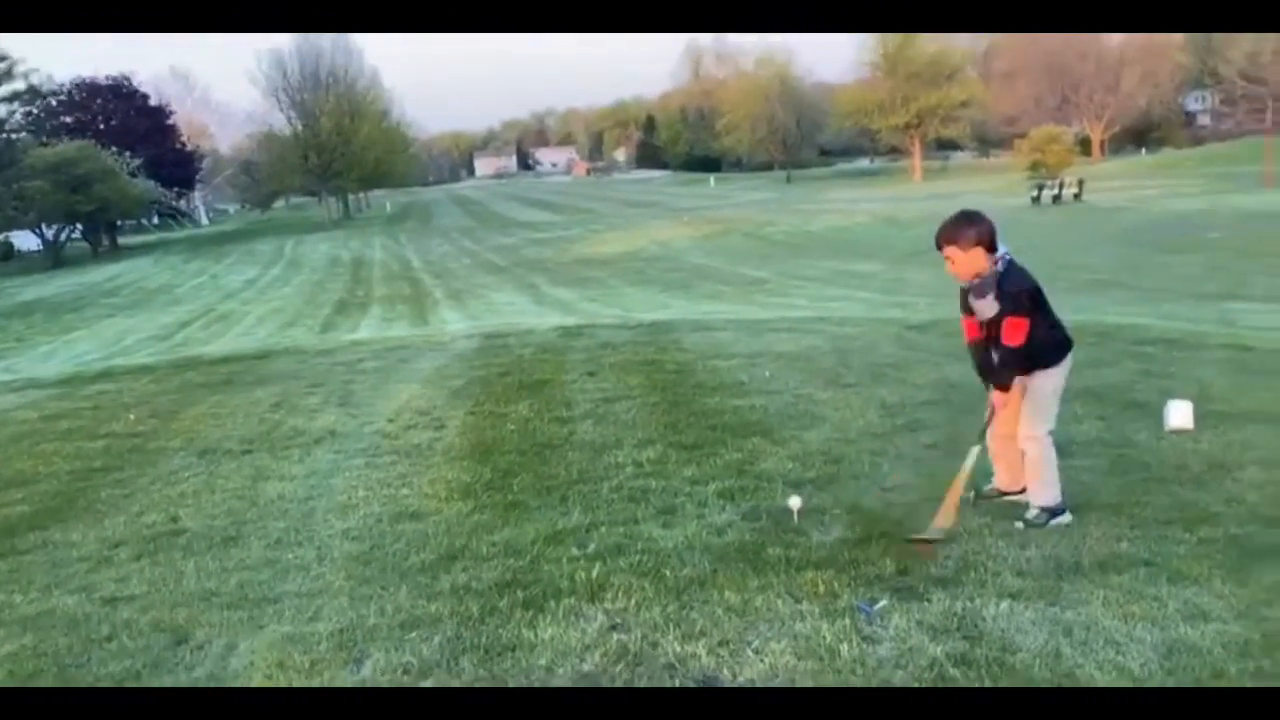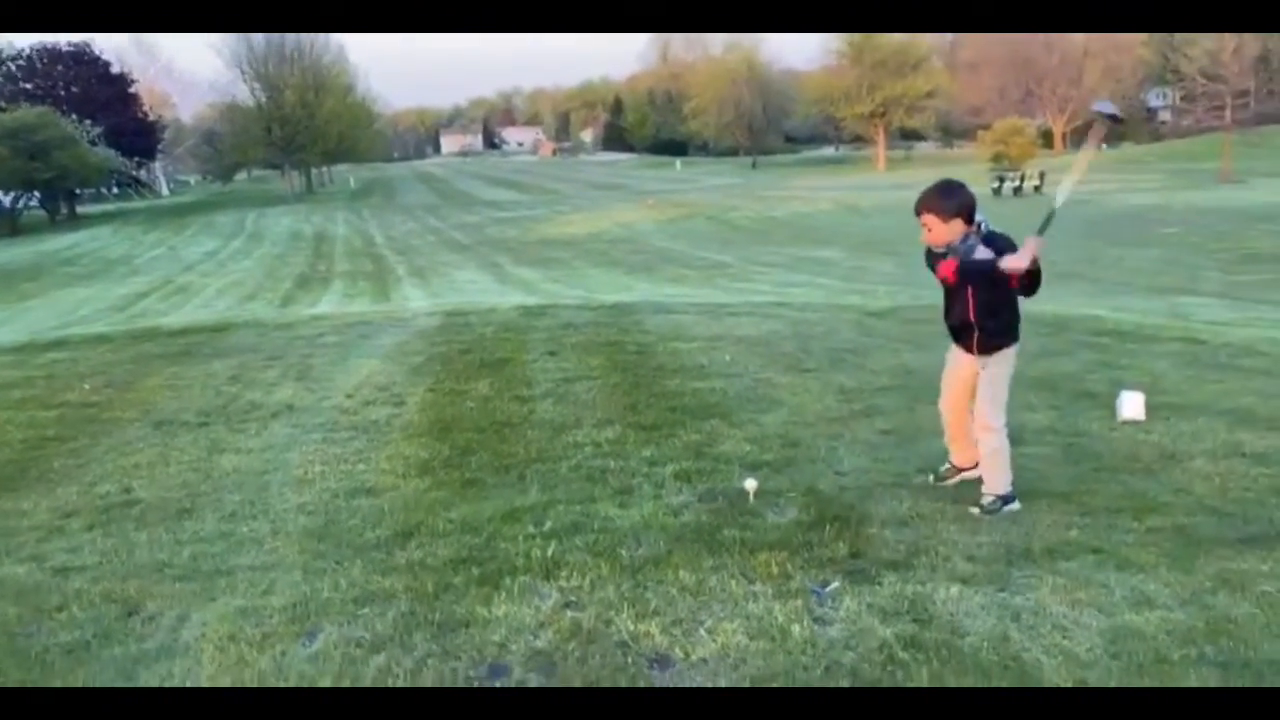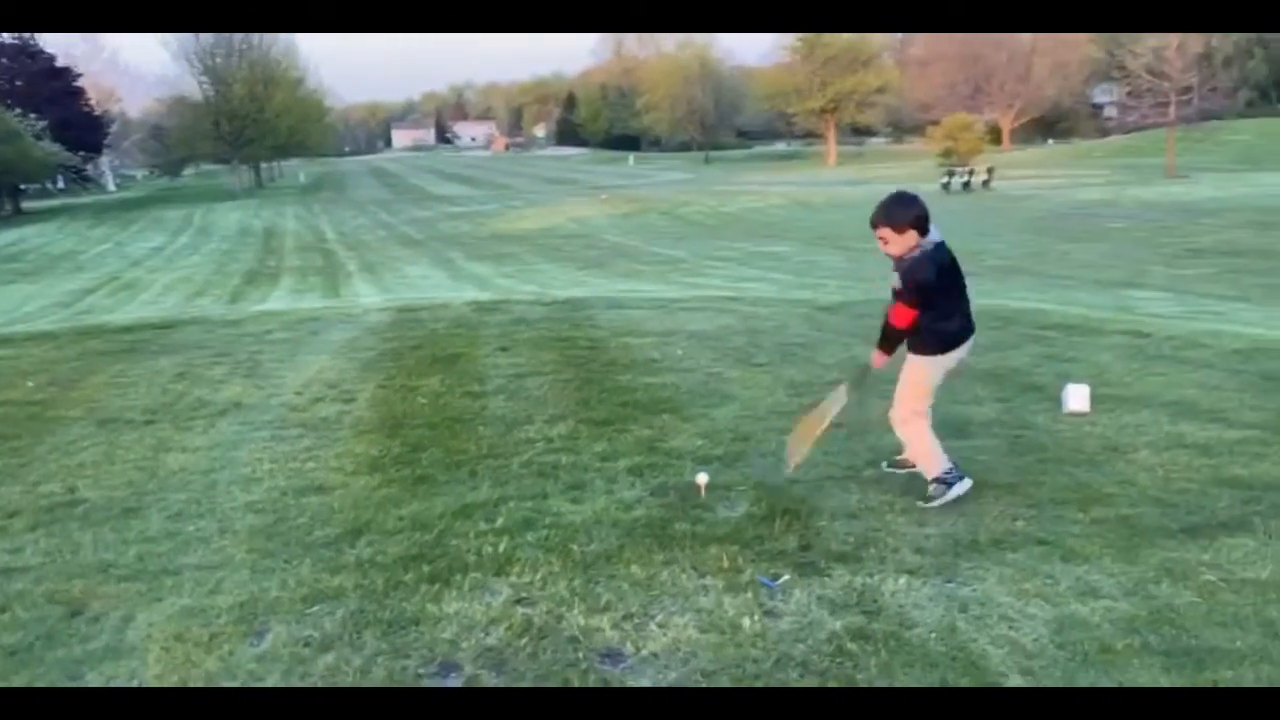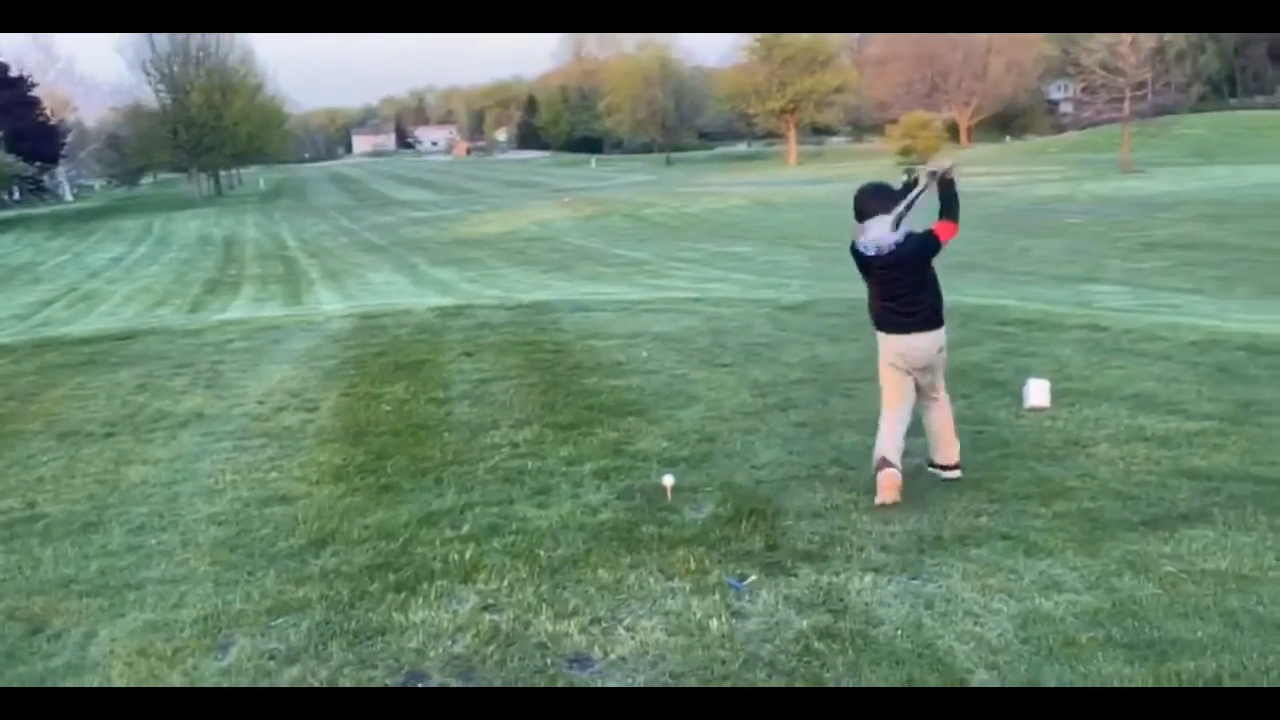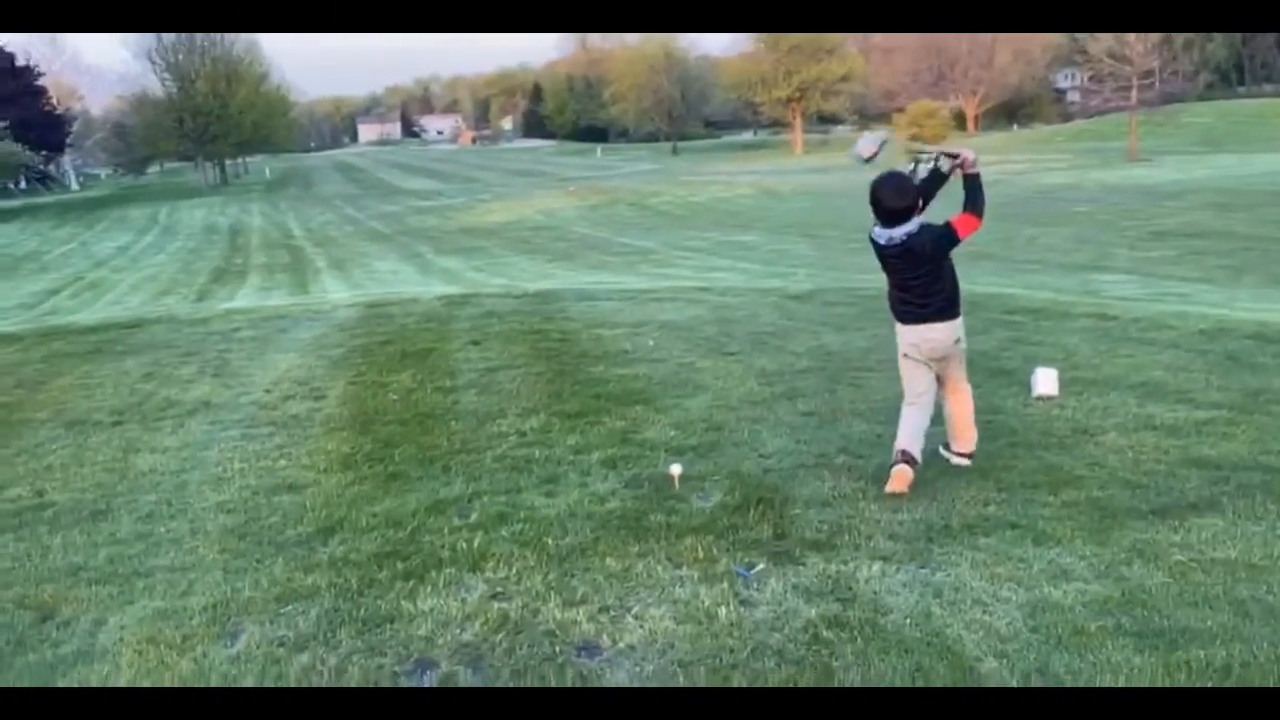
dt=0.4s
person 1, frame 1
left shoulder: (1014, 285)
right shoulder: (971, 288)
left elbow: (1015, 342)
right elbow: (975, 338)
left wrist: (1002, 385)
right wrist: (991, 380)
left hip: (1047, 363)
right hip: (1016, 366)
left knee: (1032, 432)
right knee: (999, 424)
left ankle: (1050, 504)
right ankle: (1011, 483)
person 1, frame 2
left shoulder: (999, 245)
right shoulder: (937, 255)
left elbow: (1026, 286)
right elbow: (962, 273)
left wrist: (1030, 263)
right wrist: (1004, 265)
left hip: (998, 347)
right hip: (962, 345)
left knee: (989, 420)
right knee: (952, 407)
left ankle: (1000, 492)
right ankle: (965, 461)
person 1, frame 3
left shoulder: (922, 269)
right shoulder: (911, 255)
left elbow: (901, 316)
left wrist: (884, 349)
left hip: (935, 348)
right hip: (954, 340)
left knee: (905, 413)
right knee: (912, 403)
left ankle: (945, 476)
right ankle: (917, 455)
person 1, frame 4
left shoulder: (860, 252)
right shoulder: (917, 246)
left elbow: (878, 219)
right elbow: (949, 222)
left wrist: (918, 179)
right wrist: (945, 180)
left hip: (894, 342)
right hip: (931, 336)
left knee: (895, 409)
right knee: (935, 398)
left ankle: (888, 464)
right ankle: (947, 461)
person 1, frame 5
left shoulder: (878, 239)
right shoulder: (932, 239)
left elbow: (915, 199)
right elbow: (974, 215)
left wrist: (944, 170)
right wrist: (971, 173)
left hip: (910, 332)
right hip: (946, 327)
left knee: (916, 399)
right knee: (956, 387)
left ankle: (905, 457)
right ankle: (962, 447)
